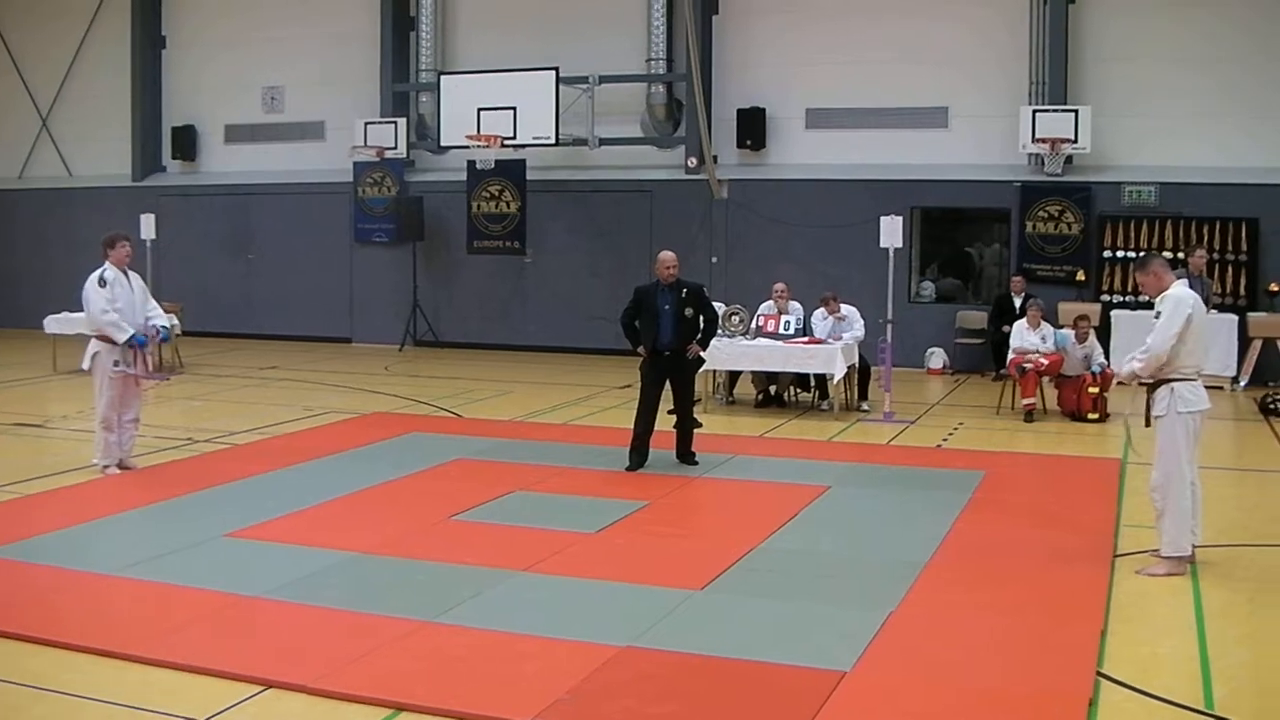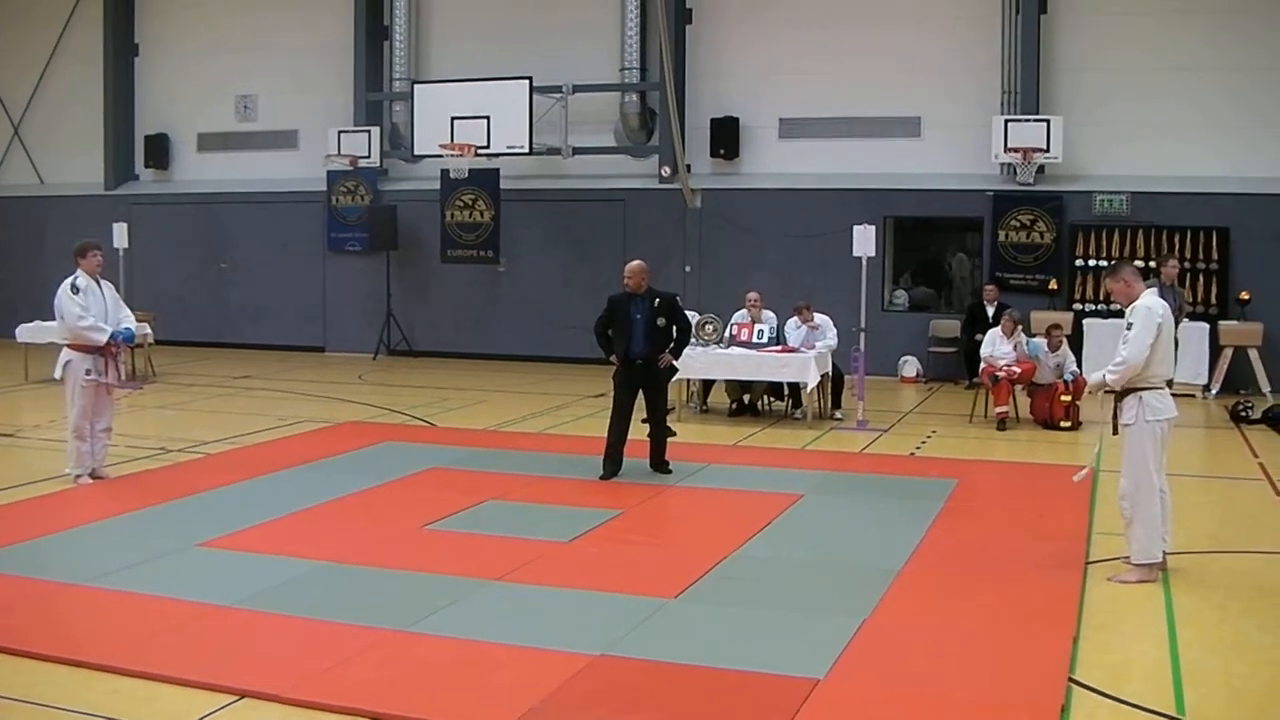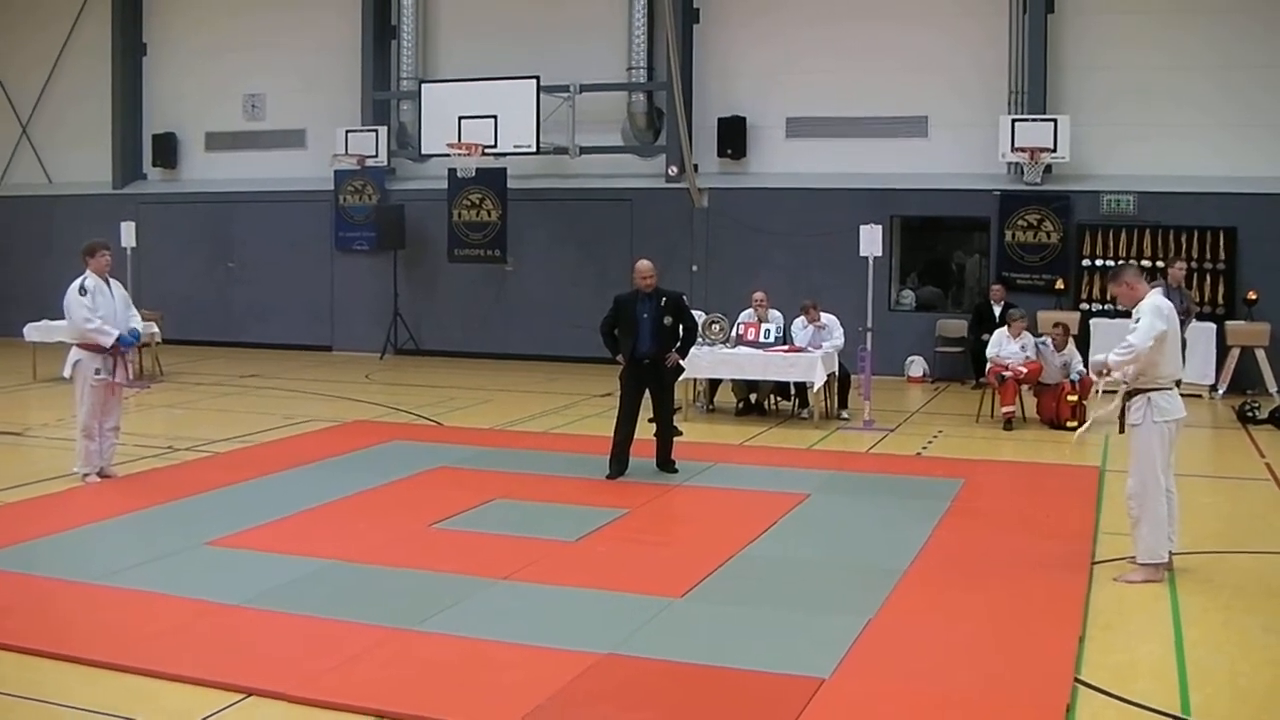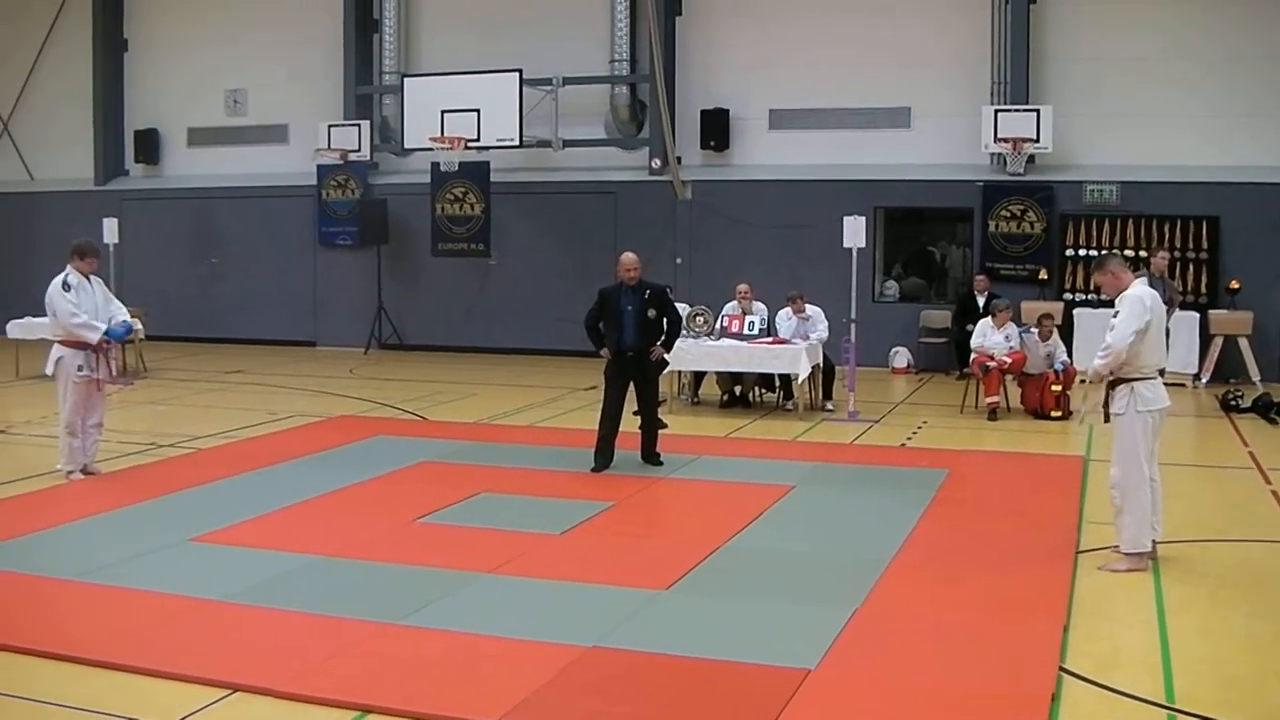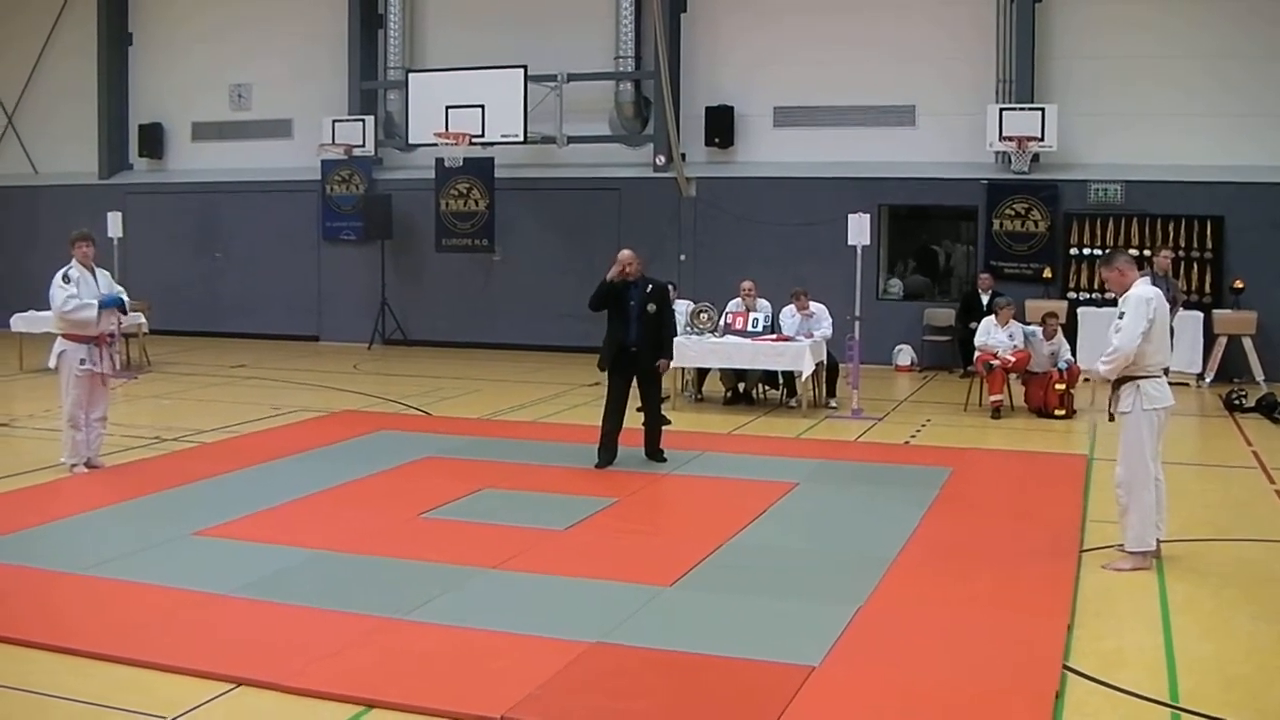
dt=1s
person 1, frame 1
left shoulder: (1174, 299)
right shoulder: (1187, 297)
left elbow: (1158, 349)
left wrist: (1132, 370)
right wrist: (1141, 359)
left hip: (1176, 397)
right hip: (1184, 393)
left knee: (1169, 477)
right knee: (1183, 473)
left ankle: (1175, 557)
right ankle: (1183, 544)
person 1, frame 2
left shoulder: (1144, 309)
right shoulder: (1154, 306)
left elbow: (1132, 359)
left wrist: (1103, 379)
right wrist: (1112, 378)
left hip: (1144, 405)
right hip: (1151, 401)
left knee: (1138, 485)
right knee: (1152, 481)
left ankle: (1146, 564)
right ankle: (1154, 551)
person 1, frame 3
left shoulder: (1152, 308)
right shoulder: (1159, 305)
left elbow: (1136, 348)
left wrist: (1104, 361)
right wrist: (1120, 368)
left hip: (1152, 406)
right hip: (1159, 401)
left knee: (1145, 485)
right knee: (1159, 481)
left ankle: (1152, 563)
right ankle: (1160, 551)
person 1, frame 4
left shoulder: (1134, 299)
right shoulder: (1148, 296)
left elbow: (1116, 344)
left wrist: (1097, 369)
right wrist: (1110, 368)
left hip: (1135, 395)
right hip: (1145, 390)
left knee: (1128, 474)
right knee: (1144, 470)
left ankle: (1135, 552)
right ankle: (1145, 540)
person 1, frame 5
left shoulder: (1137, 298)
right shoulder: (1152, 294)
left elbow: (1124, 347)
left wrist: (1103, 370)
right wrist: (1111, 368)
left hip: (1140, 394)
right hip: (1149, 389)
left knee: (1133, 472)
right knee: (1147, 469)
left ankle: (1139, 551)
right ankle: (1149, 539)
person 2, frame 1
left shoulder: (134, 279)
right shoulder: (100, 279)
left elbow: (150, 307)
right elbow: (102, 315)
left wrist: (161, 326)
right wrist: (130, 335)
left hip: (131, 352)
right hip: (108, 351)
left knee: (130, 408)
right knee: (108, 409)
left ankle: (123, 456)
right ankle: (107, 460)
person 2, frame 2
left shoulder: (106, 287)
right shoulder: (72, 286)
left elbow: (123, 313)
right elbow: (78, 322)
left wrist: (127, 331)
right wrist: (110, 335)
left hip: (104, 359)
right hip: (80, 359)
left knee: (103, 417)
right knee: (80, 418)
left ankle: (96, 465)
right ankle: (80, 469)
person 2, frame 3
left shoulder: (116, 287)
right shoulder: (81, 287)
left elbow: (130, 312)
right elbow: (85, 323)
left wrist: (134, 330)
right wrist: (117, 337)
left hip: (113, 359)
right hip: (89, 359)
left knee: (111, 416)
right knee: (89, 416)
left ankle: (104, 463)
right ankle: (88, 468)
person 2, frame 4
left shoulder: (96, 283)
right shoulder: (62, 284)
left elbow: (112, 306)
right elbow: (73, 320)
left wrist: (124, 323)
right wrist: (106, 331)
left hip: (94, 355)
right hip: (71, 355)
left knee: (94, 413)
right knee: (72, 414)
left ankle: (87, 461)
right ankle: (72, 465)
person 2, frame 5
left shoulder: (103, 276)
right shoulder: (66, 276)
left elbow: (122, 299)
right elbow: (64, 307)
left wrist: (117, 302)
right wrist: (99, 304)
left hip: (98, 348)
right hip: (74, 348)
left knee: (98, 407)
right knee: (75, 407)
left ankle: (91, 454)
right ankle: (75, 459)
person 3, frame 1
left shoulder: (694, 291)
right shoulder: (643, 293)
left elbow: (712, 318)
right elbow: (626, 319)
left wrist: (701, 344)
right wrist: (638, 344)
left hip: (683, 358)
right hip: (654, 359)
left knee: (685, 409)
right knee: (646, 409)
left ankle: (685, 453)
right ankle: (638, 456)
person 3, frame 2
left shoulder: (666, 300)
right shoulder: (616, 301)
left elbow: (685, 327)
right elbow: (599, 328)
left wrist: (674, 353)
right wrist: (610, 353)
left hip: (655, 367)
right hip: (626, 367)
left knee: (658, 418)
right knee: (619, 418)
left ankle: (658, 461)
right ankle: (611, 465)
person 3, frame 3
left shoulder: (673, 300)
right shoulder: (622, 301)
left elbow: (691, 327)
right elbow: (606, 328)
left wrist: (680, 352)
right wrist: (617, 353)
left hip: (662, 366)
right hip: (633, 366)
left knee: (665, 417)
right knee: (625, 417)
left ankle: (665, 461)
right ankle: (618, 464)
person 3, frame 4
left shoulder: (657, 293)
right shoulder: (607, 294)
left elbow: (675, 320)
right elbow: (590, 322)
left wrist: (665, 346)
right wrist: (601, 346)
left hip: (647, 360)
right hip: (617, 361)
left knee: (649, 410)
right knee: (610, 411)
left ankle: (649, 453)
right ankle: (603, 457)
person 3, frame 5
left shoulder: (658, 289)
right shoulder: (614, 289)
left elbow: (668, 324)
right elbow: (594, 305)
left wrist: (666, 355)
right wrist: (608, 279)
left hip: (649, 356)
right hip: (619, 356)
left knee: (652, 406)
right knee: (614, 407)
left ankle: (653, 450)
right ankle: (607, 453)
